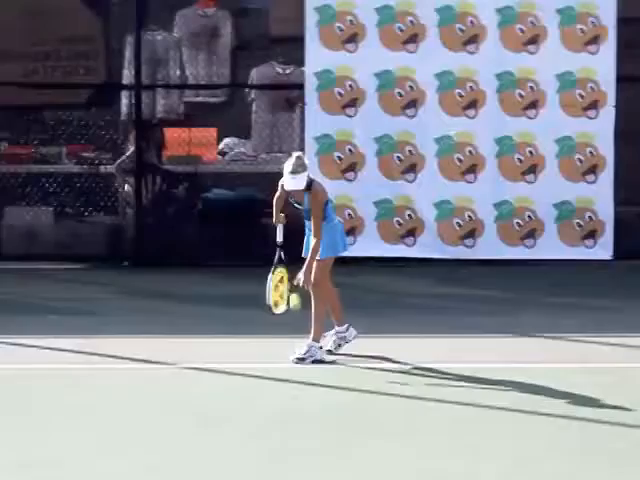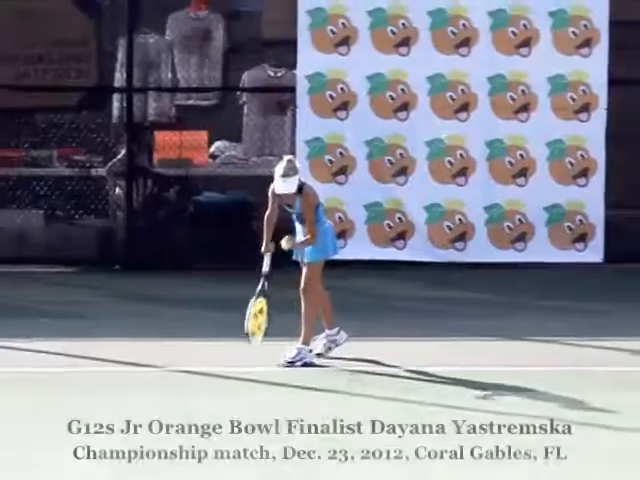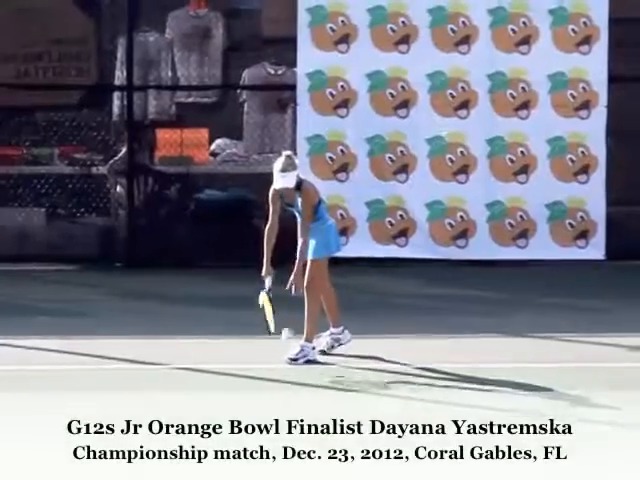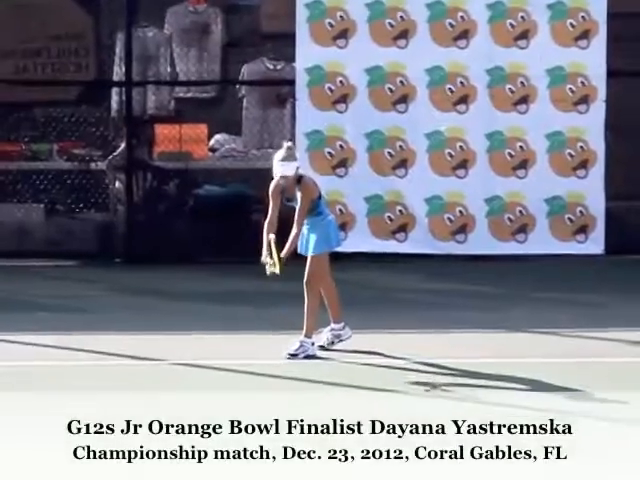
dt=0.3s
person 1, frame 1
left shoulder: (315, 192)
right shoulder: (284, 184)
left elbow: (318, 234)
left wrist: (307, 268)
right wrist: (276, 216)
left hip: (328, 233)
right hip: (312, 230)
left knee: (316, 285)
right knee: (324, 283)
left ankle: (315, 345)
right ankle: (342, 329)
person 1, frame 2
left shoulder: (307, 196)
right shoulder: (275, 190)
left elbow: (312, 236)
right elbow: (271, 213)
left wrist: (295, 244)
right wrist: (266, 241)
left hip: (318, 237)
right hip: (301, 233)
left knee: (307, 288)
right knee: (315, 285)
left ankle: (304, 348)
right ankle: (333, 332)
person 1, frame 3
left shoulder: (306, 192)
right shoulder: (276, 191)
left elbow: (303, 235)
right elbow: (272, 226)
left wrist: (297, 272)
right wrist: (267, 263)
left hip: (322, 233)
right hip: (312, 233)
left knee: (310, 286)
right knee: (322, 284)
left ankle: (308, 346)
right ankle: (337, 331)
person 1, frame 4
left shoulder: (306, 187)
right shoulder: (276, 186)
left elbow: (297, 227)
right elbow: (271, 220)
left wrist: (282, 257)
right wrist: (266, 249)
left hip: (321, 228)
right hip: (310, 228)
left knee: (311, 282)
right knee: (323, 279)
left ankle: (307, 342)
right ankle: (338, 327)
